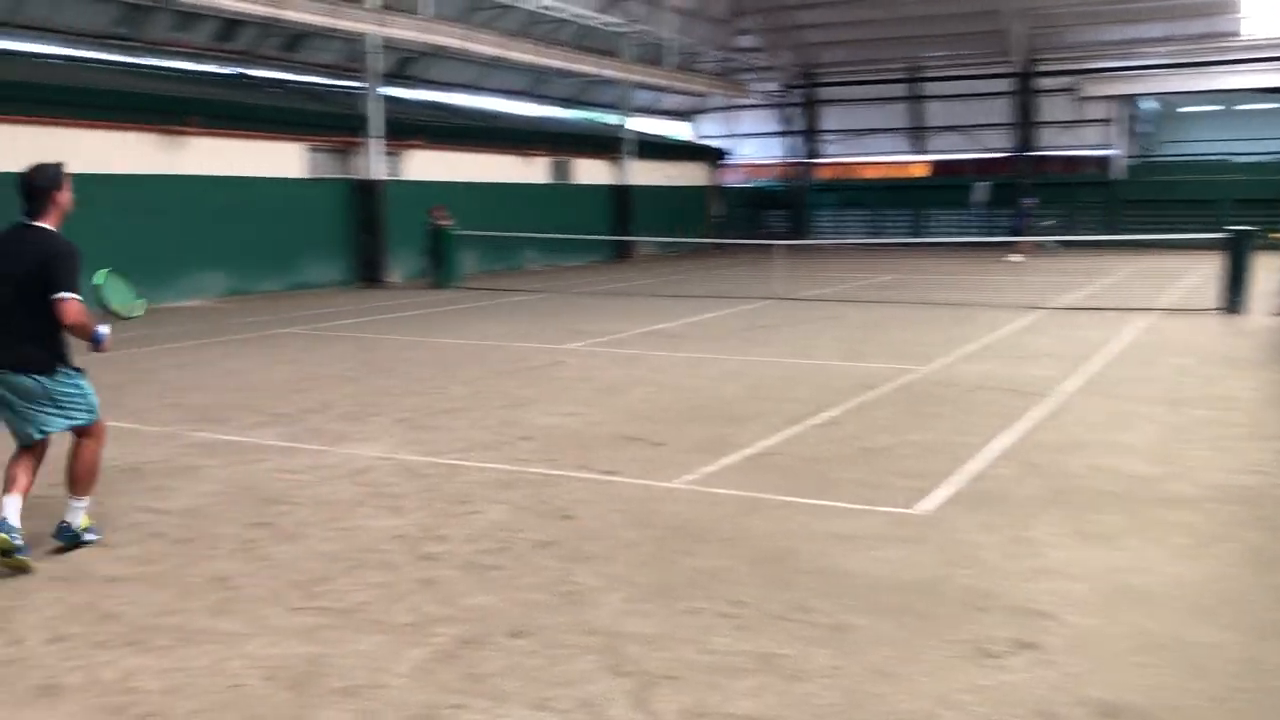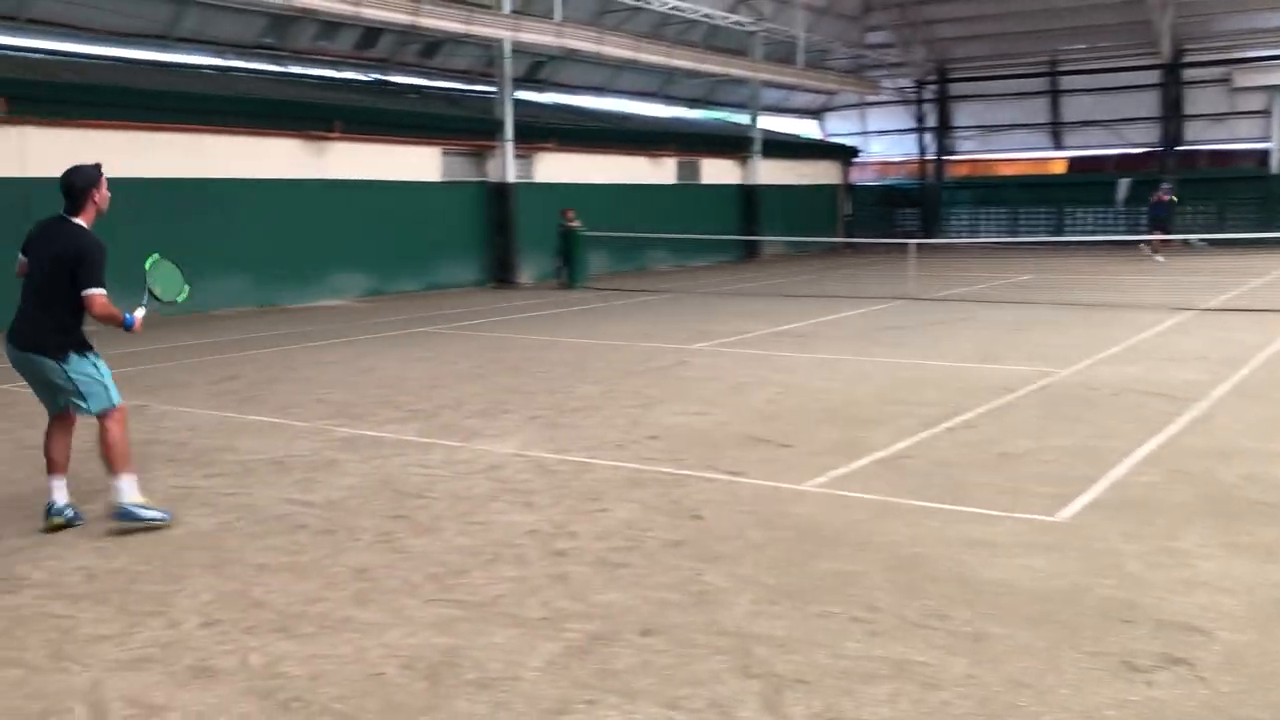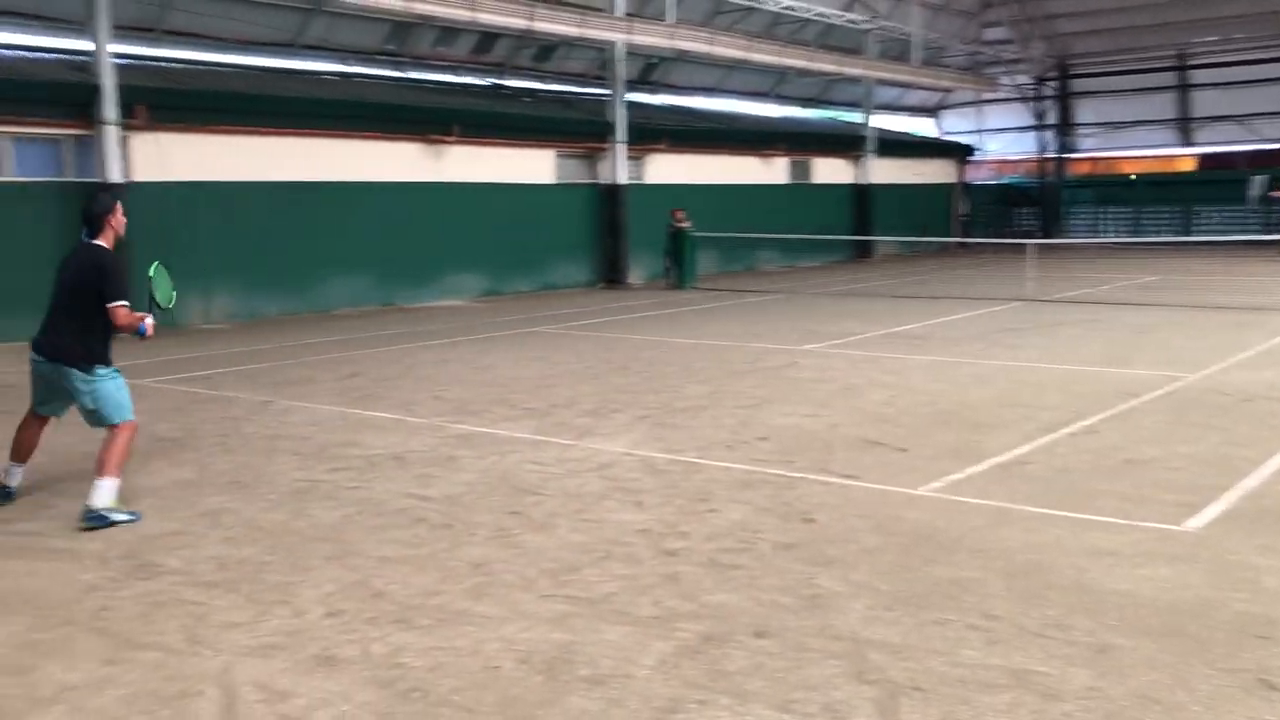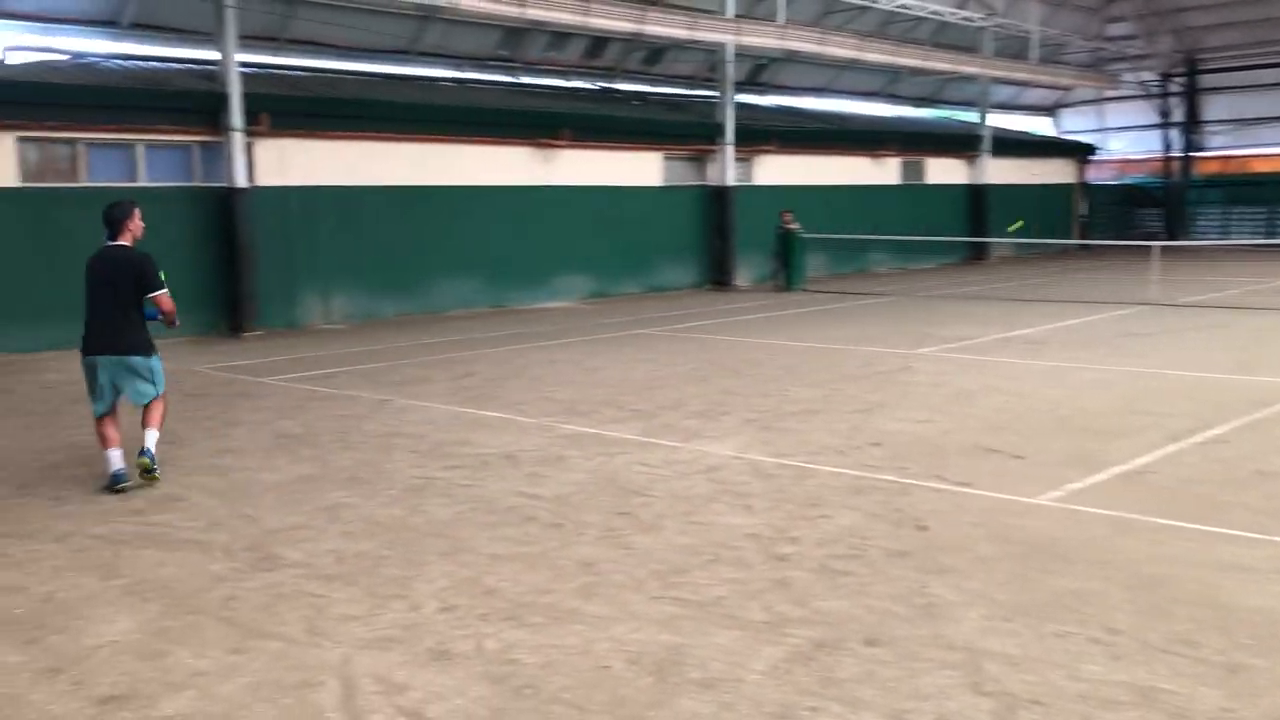
dt=0.3s
person 1, frame 1
right shoulder: (60, 250)
right elbow: (70, 317)
right wrist: (96, 334)
right hip: (42, 367)
right knee: (91, 429)
right ankle: (73, 524)
person 1, frame 2
left shoulder: (43, 229)
right shoulder: (89, 247)
left elbow: (22, 271)
right elbow: (97, 308)
right wrist: (127, 321)
left hip: (20, 344)
right hip: (56, 350)
left knee: (63, 414)
right knee: (113, 413)
left ankle: (58, 504)
right ankle: (129, 502)
person 1, frame 3
left shoulder: (74, 257)
right shoulder: (107, 262)
right elbow: (120, 320)
left wrist: (133, 318)
right wrist: (142, 326)
left hip: (46, 355)
right hip: (84, 364)
left knee: (37, 416)
right knee: (123, 427)
right ankle: (101, 506)
person 1, frame 4
left shoulder: (94, 262)
right shoulder: (141, 261)
right elbow: (166, 307)
right wrist: (170, 320)
left hip: (97, 353)
right hip: (137, 350)
left knee: (105, 413)
right knee: (156, 400)
left ankle: (118, 471)
right ankle: (148, 451)
